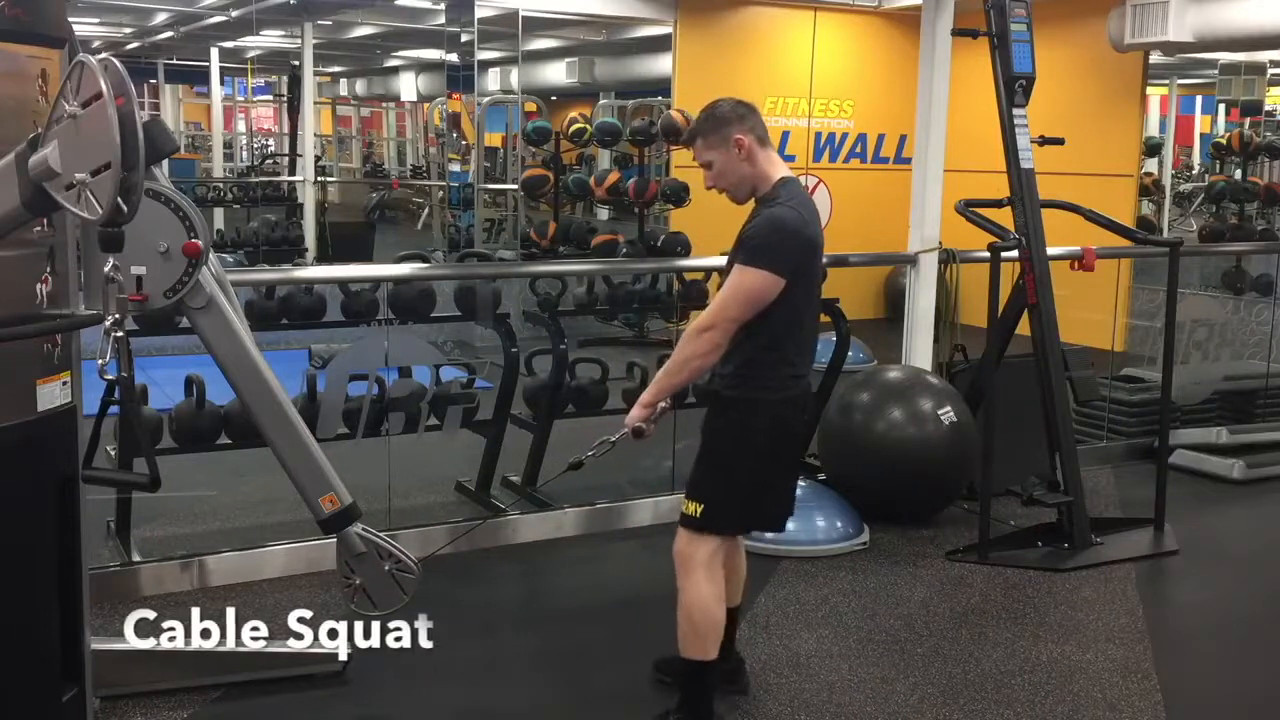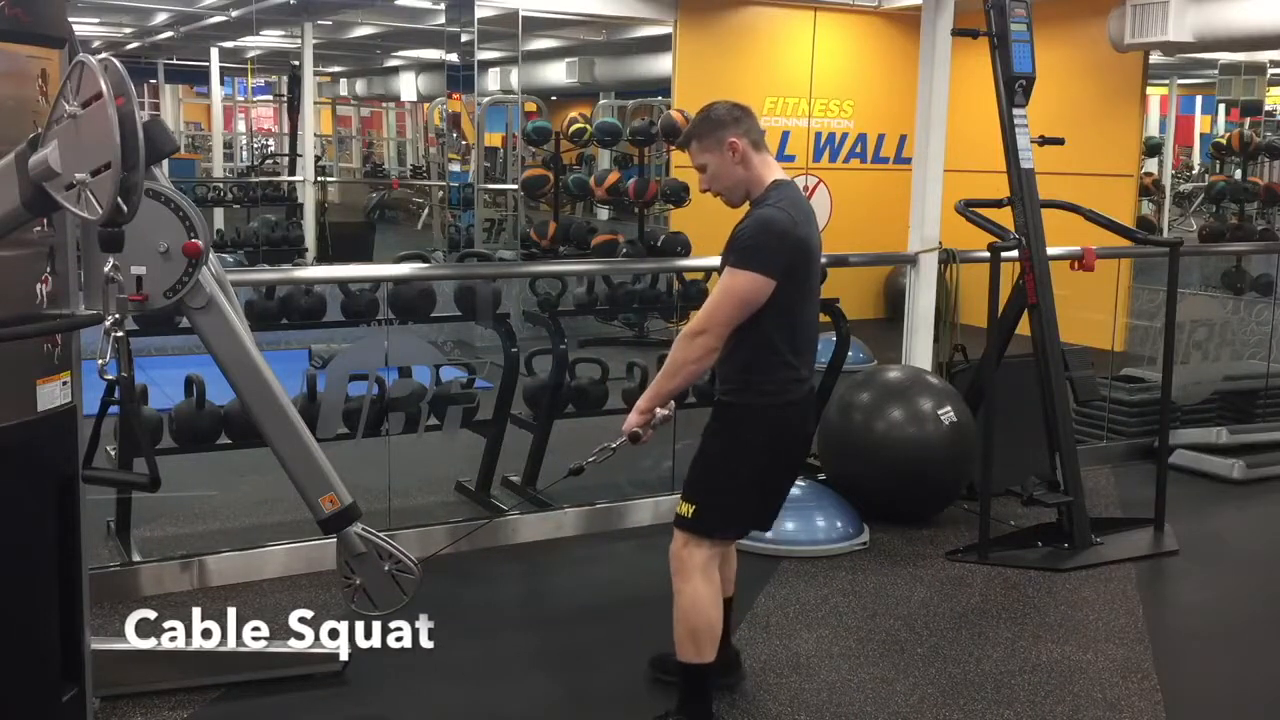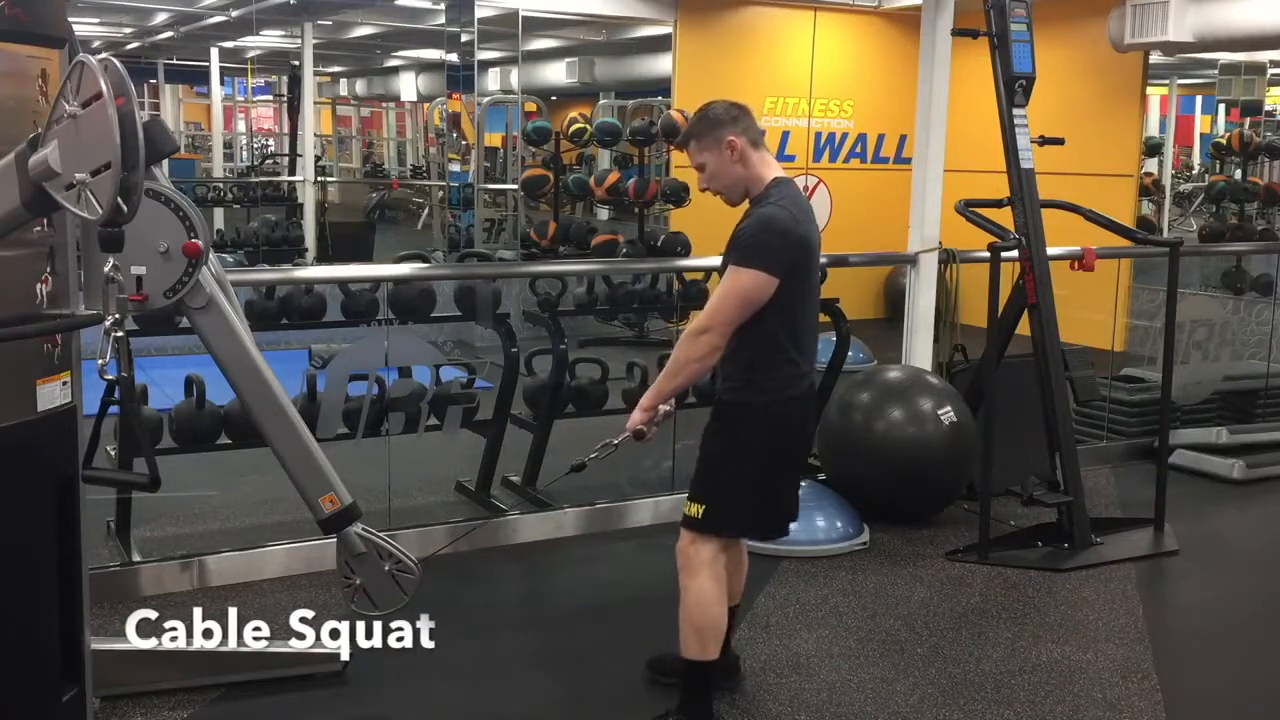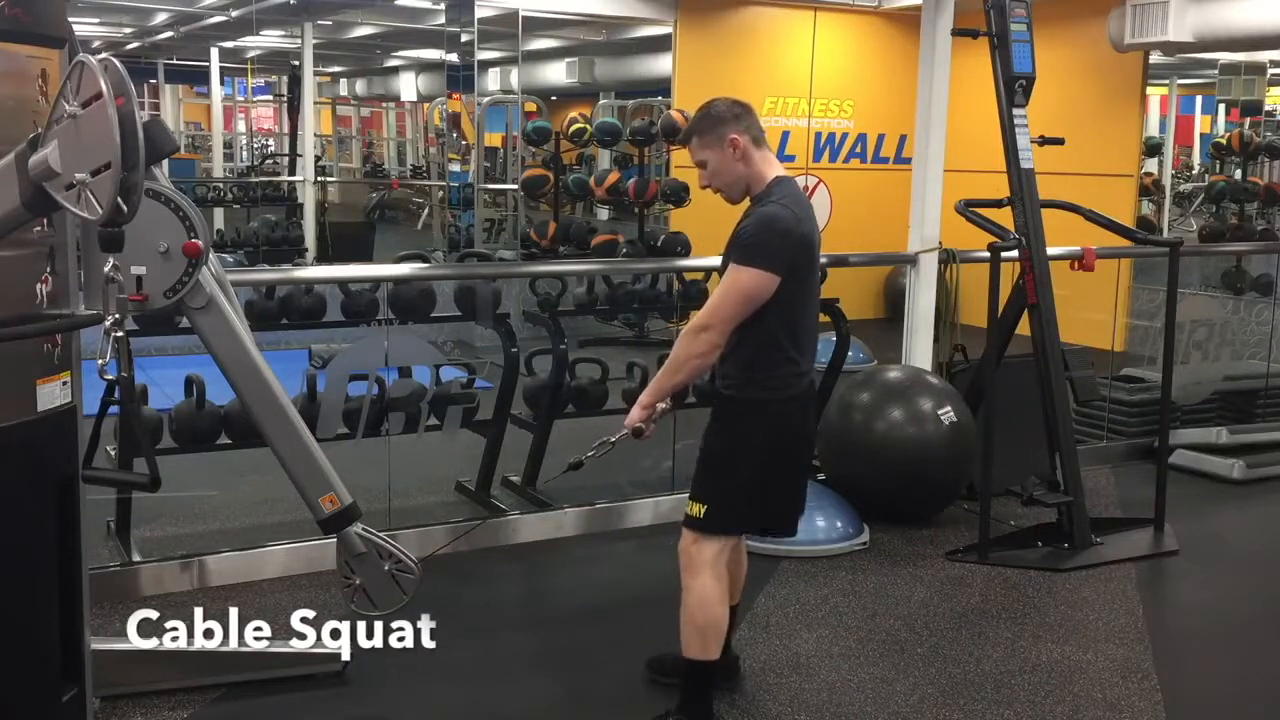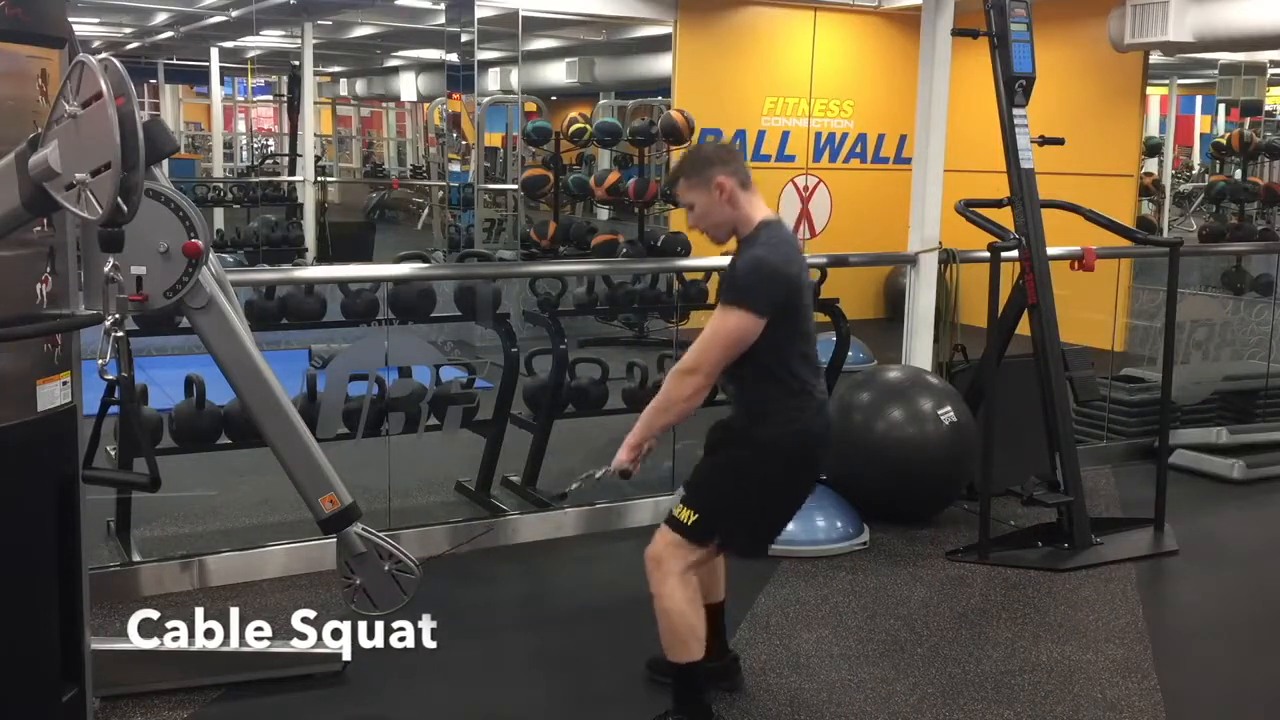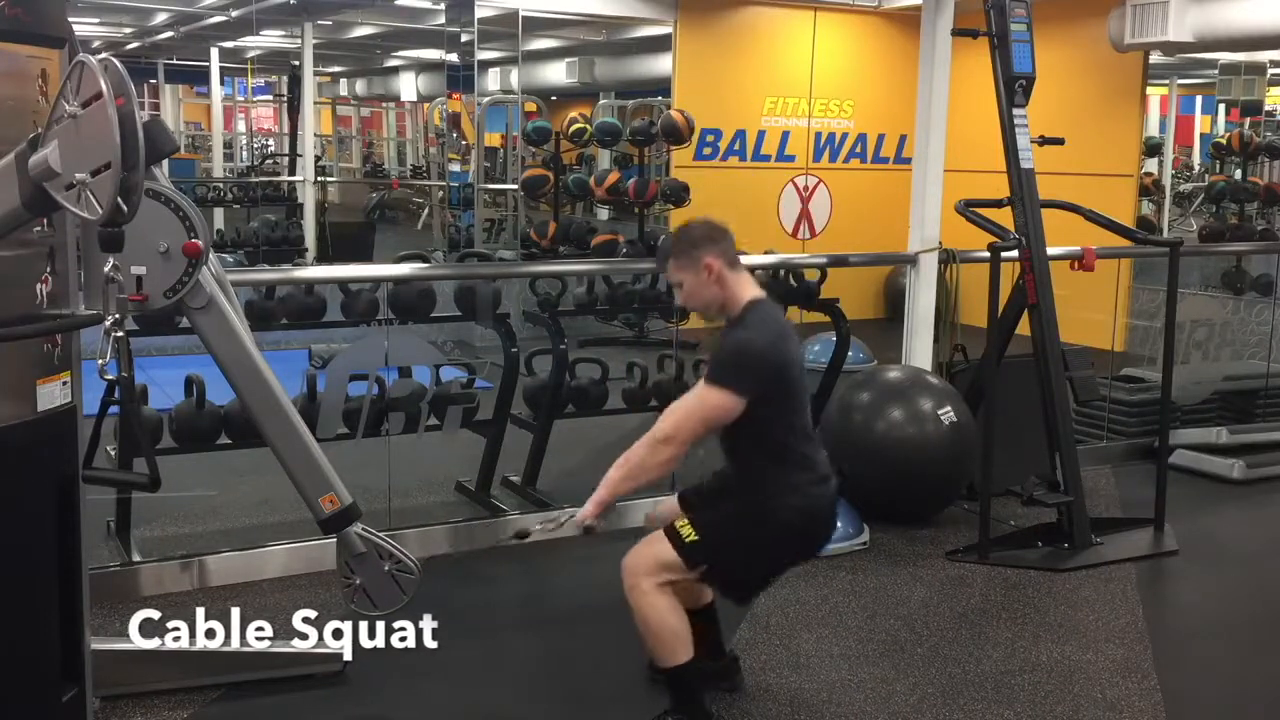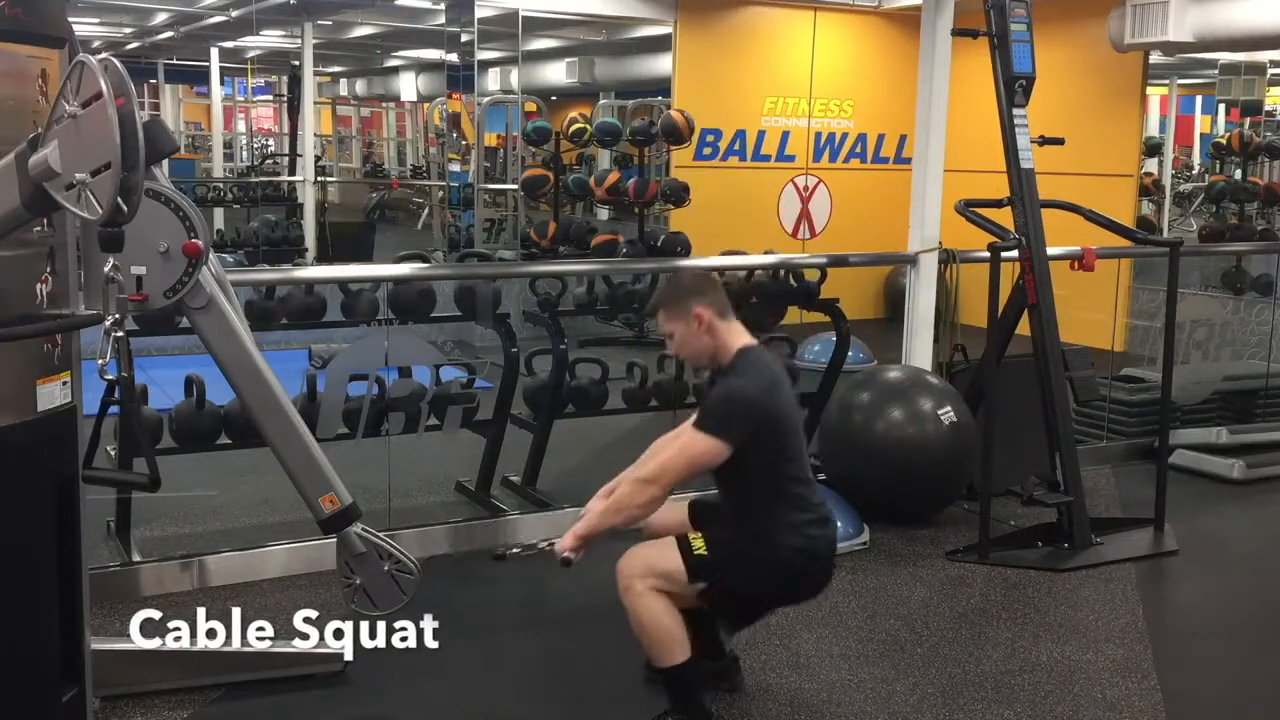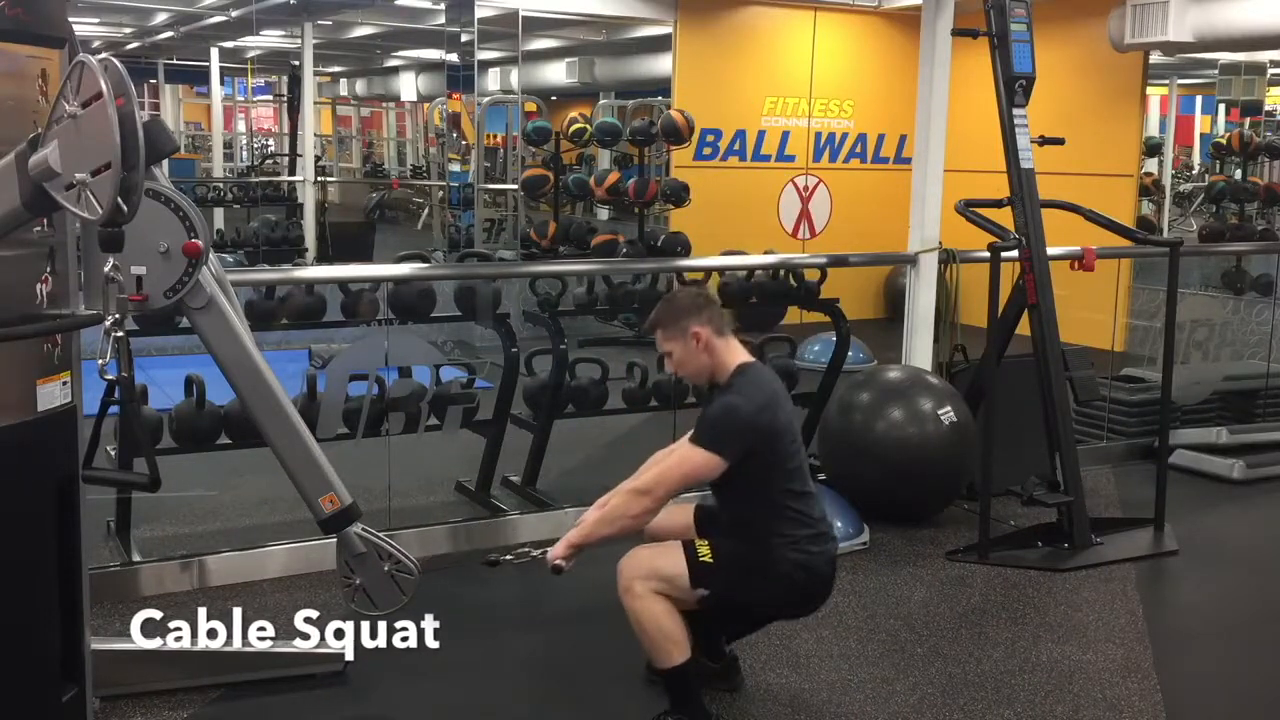
dt=0.2s
person 1, frame 1
left shoulder: (779, 223)
right shoulder: (784, 208)
left elbow: (713, 329)
right elbow: (727, 322)
left wrist: (650, 398)
right wrist: (667, 387)
left hip: (759, 408)
right hip: (759, 399)
left knee: (695, 552)
right knee: (723, 533)
right ankle: (721, 658)
person 1, frame 2
left shoulder: (768, 226)
right shoulder: (785, 207)
left elbow: (706, 334)
right elbow: (724, 328)
left wrist: (648, 404)
right wrist: (668, 392)
left hip: (761, 411)
right hip: (768, 402)
left knee: (692, 552)
right knee: (716, 532)
right ankle: (716, 653)
person 1, frame 3
left shoulder: (769, 223)
right shoulder: (783, 206)
left elbow: (710, 332)
left wrist: (651, 402)
right wrist: (669, 392)
left hip: (762, 409)
right hip: (770, 400)
left knee: (698, 550)
right knee: (724, 535)
right ankle: (715, 656)
person 1, frame 4
left shoulder: (771, 222)
right shoulder: (782, 205)
left elbow: (710, 330)
right elbow: (725, 324)
left wrist: (649, 399)
right wrist: (666, 389)
left hip: (762, 405)
right hip: (769, 397)
left knee: (701, 549)
right knee: (726, 535)
right ankle: (715, 655)
person 1, frame 5
left shoulder: (759, 263)
right shoulder: (769, 244)
left elbow: (697, 371)
right elbow: (710, 359)
left wrist: (638, 438)
right wrist: (654, 420)
left hip: (776, 437)
right hip: (779, 424)
left knee: (669, 556)
right knee: (702, 536)
right ankle: (714, 657)
person 1, frame 6
left shoulder: (749, 344)
right shoulder: (756, 319)
left elbow: (672, 442)
right elbow: (689, 405)
left wrist: (604, 499)
right wrist: (626, 463)
left hip: (787, 508)
right hip: (778, 484)
left knee: (642, 569)
right knee: (667, 521)
right ankle: (713, 659)
person 1, frame 7
left shoulder: (742, 392)
right shoulder: (747, 365)
left elbow: (656, 483)
right elbow: (677, 439)
left wrist: (583, 531)
right wrist: (610, 491)
left hip: (790, 551)
right hip: (772, 523)
left knee: (636, 572)
right knee: (660, 525)
right ankle: (712, 659)
person 1, frame 8
left shoulder: (740, 408)
right shoulder: (746, 382)
left elbow: (648, 495)
right elbow: (675, 454)
left wrist: (575, 540)
right wrist: (605, 503)
left hip: (792, 566)
right hip: (774, 538)
left knee: (637, 573)
right knee: (659, 528)
right ankle: (713, 659)
